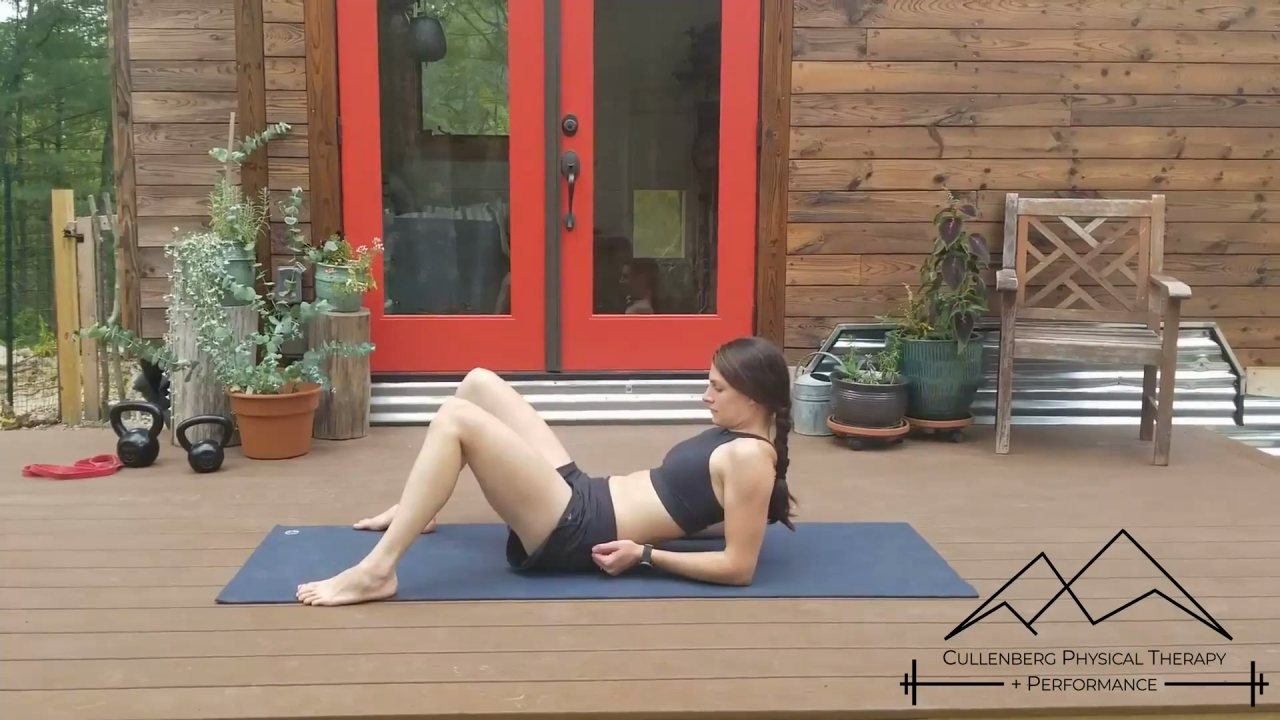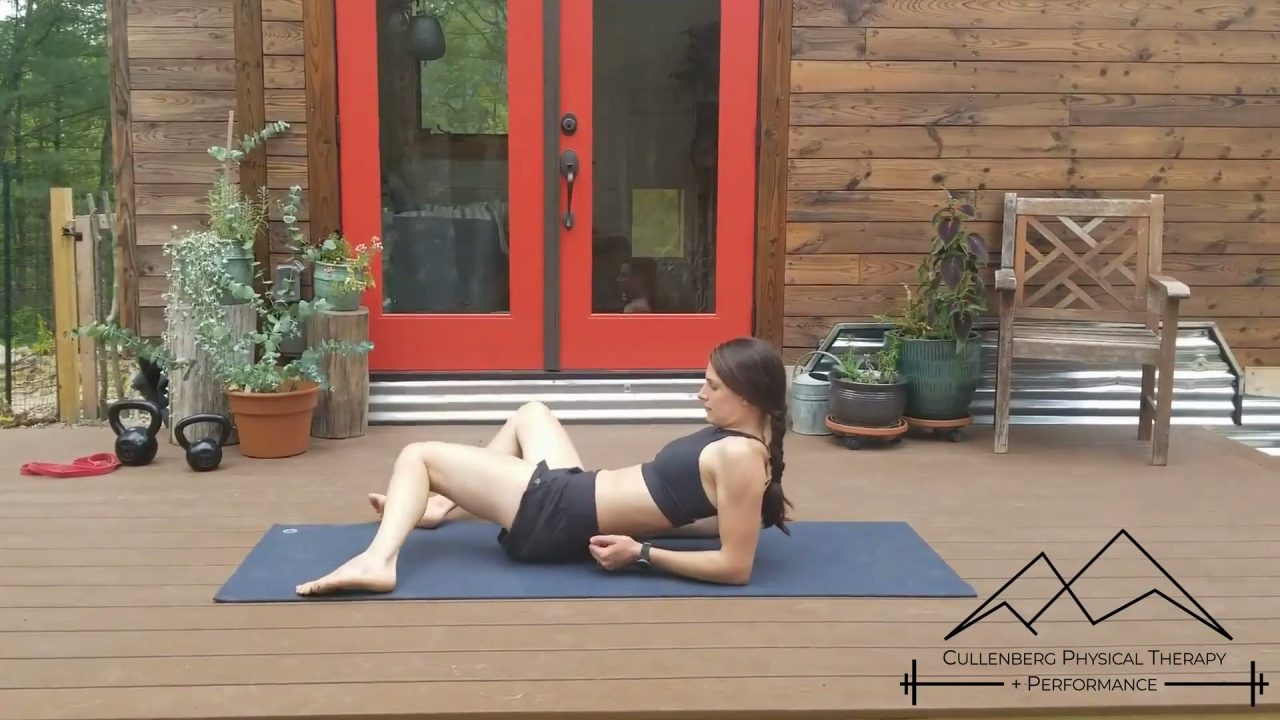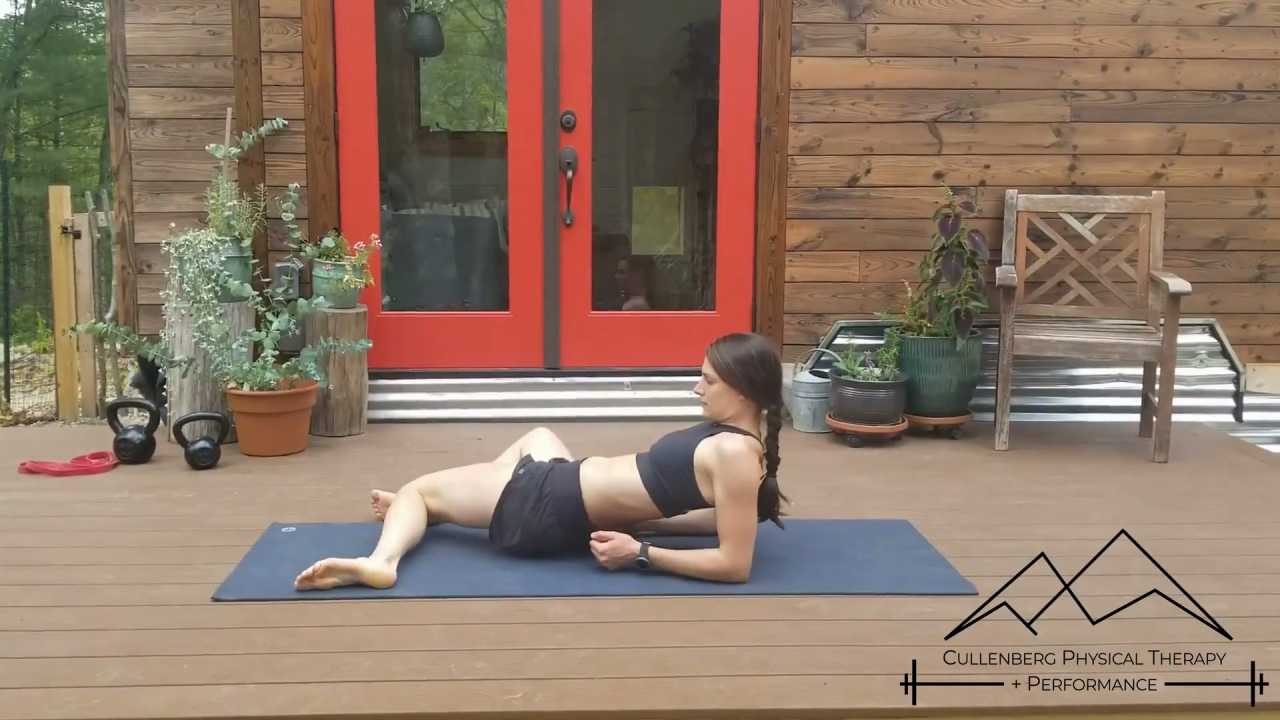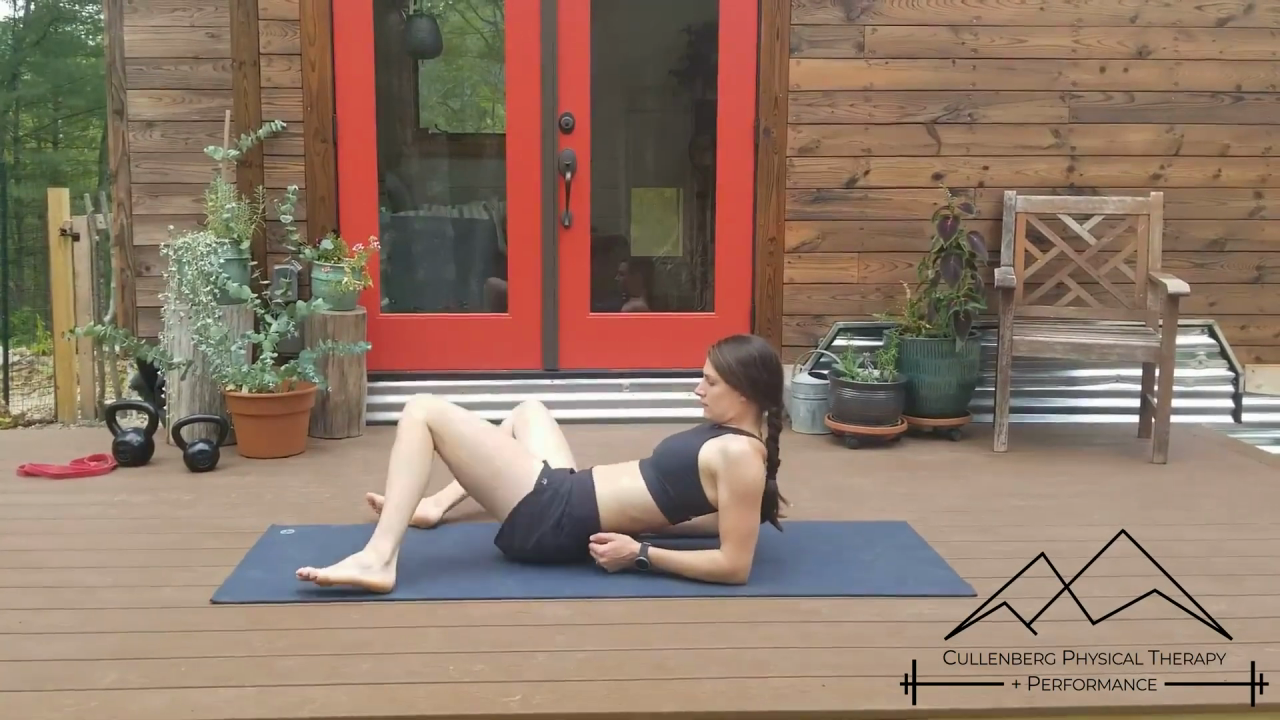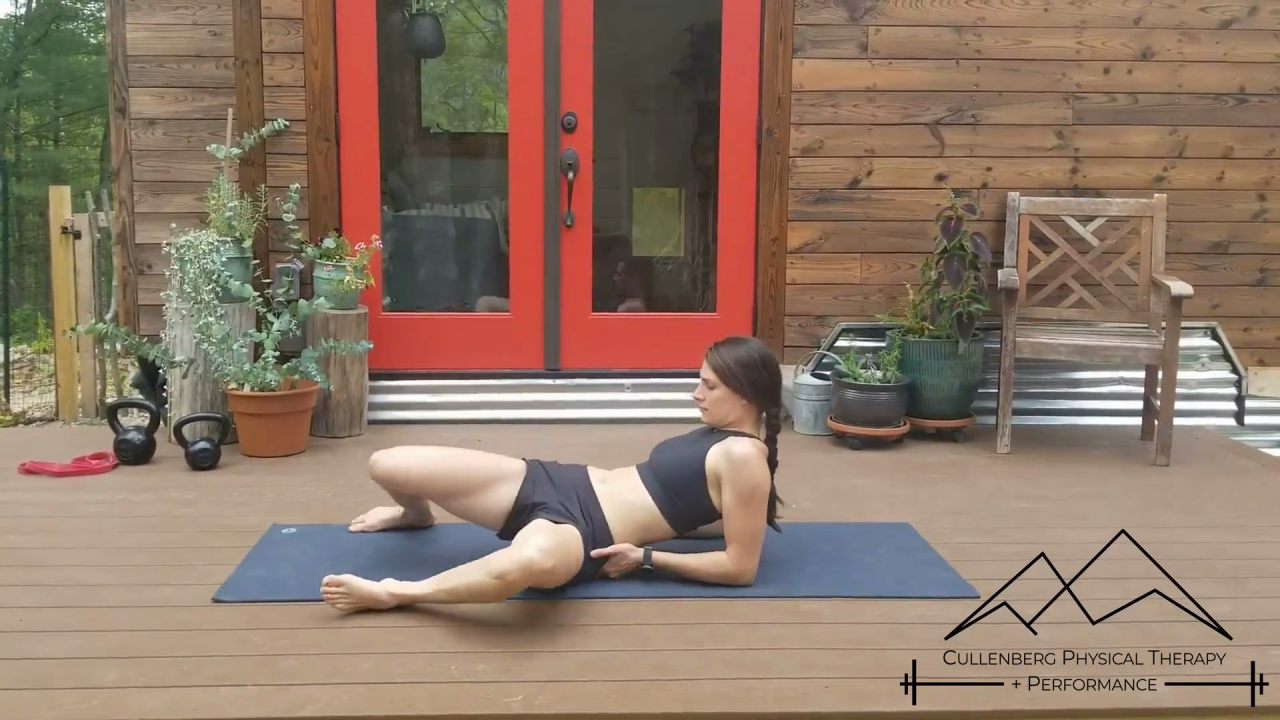
dt=1s
person 1, frame 1
left shoulder: (750, 458)
right shoulder: (732, 436)
left elbow: (738, 568)
right elbow: (704, 512)
left wrist: (646, 555)
left hip: (576, 532)
right hip: (580, 497)
left knee: (454, 420)
right knee: (478, 383)
left ankle: (376, 572)
right ankle: (416, 509)
person 1, frame 2
left shoulder: (739, 457)
right shoulder: (736, 440)
left elbow: (735, 567)
right elbow: (721, 519)
left wrist: (642, 552)
right wrist: (643, 521)
left hip: (556, 516)
right hip: (574, 492)
left knee: (416, 455)
right knee: (531, 414)
right ankle: (440, 504)
person 1, frame 3
left shoulder: (735, 454)
right shoulder: (730, 437)
left elbow: (734, 564)
right elbow: (719, 516)
left wrist: (641, 553)
right wrist: (635, 517)
left knee: (417, 488)
right knee: (538, 436)
right ankle: (434, 509)
person 1, frame 4
left shoulder: (740, 455)
right shoulder: (726, 436)
left elbow: (735, 566)
right elbow: (713, 516)
left wrist: (641, 553)
right wrist: (644, 519)
left hip: (552, 517)
right hip: (568, 493)
left knee: (422, 411)
right knee: (525, 411)
left ankle: (378, 559)
right ankle: (432, 503)
person 1, frame 5
left shoulder: (744, 457)
right shoulder: (717, 435)
left elbow: (741, 568)
right elbow: (700, 510)
left wrist: (646, 557)
left hip: (580, 529)
left knee: (532, 562)
right knee: (385, 465)
left ankle: (396, 593)
right ankle: (416, 513)
